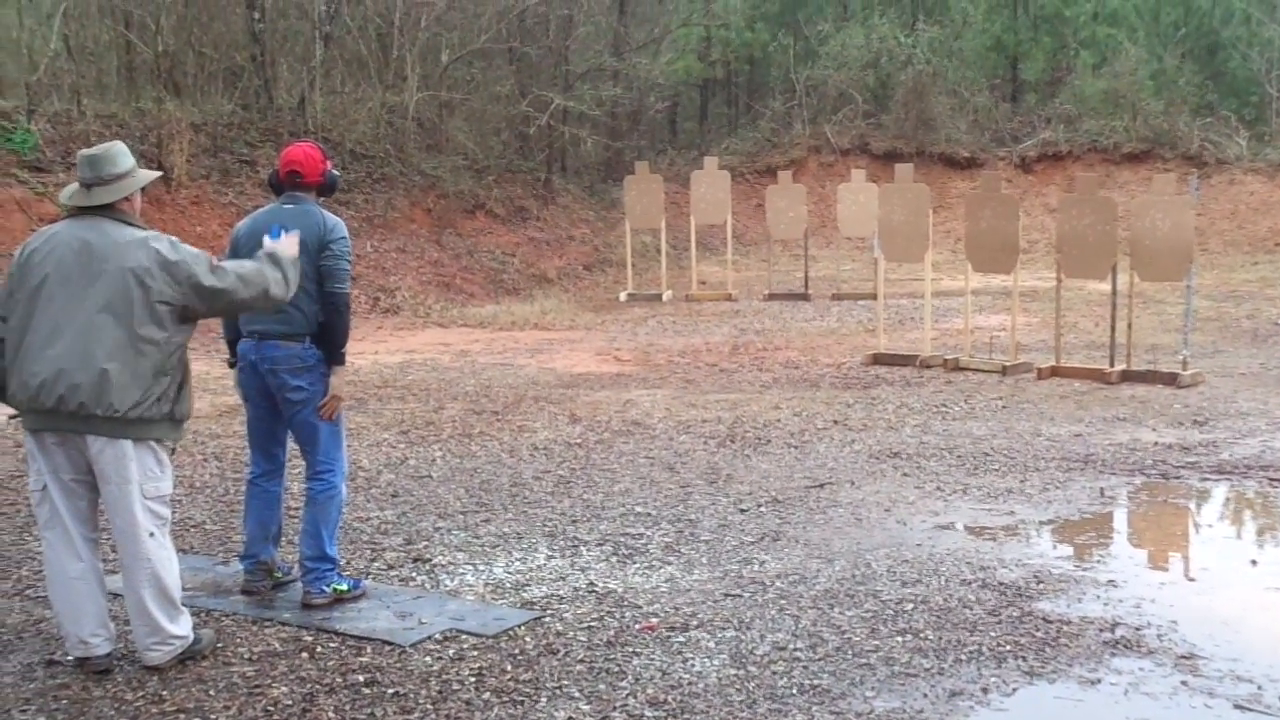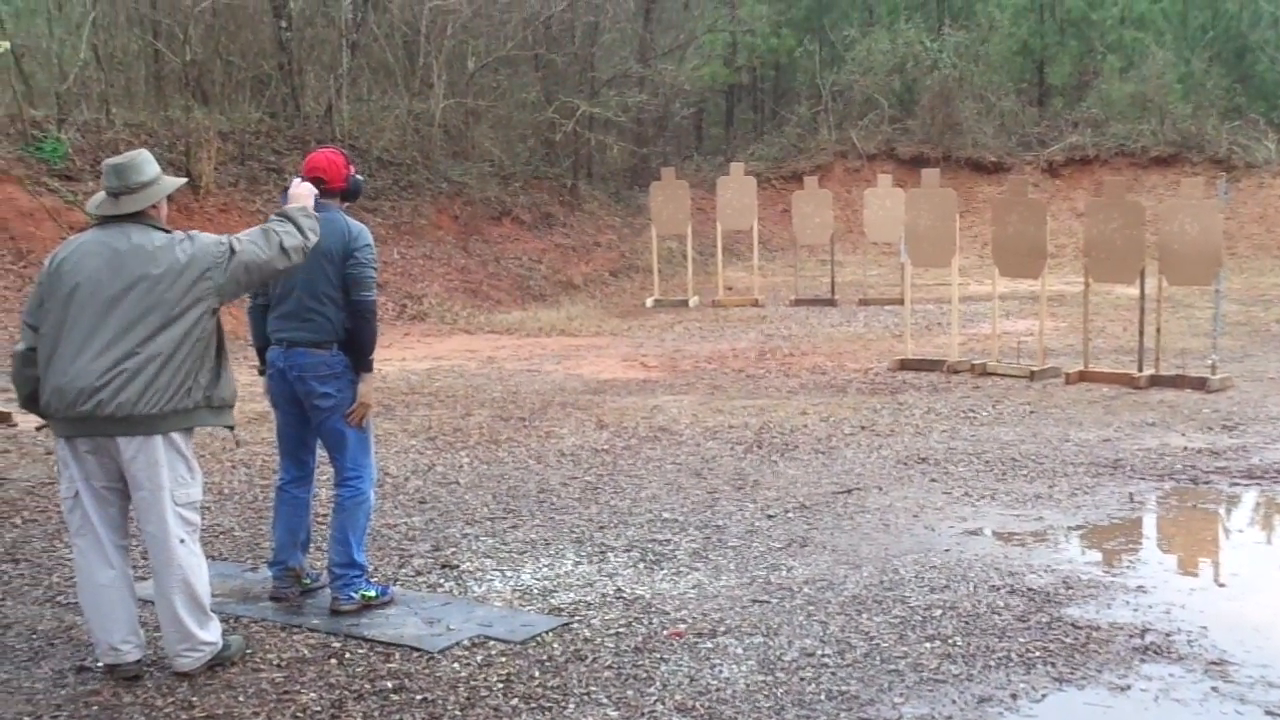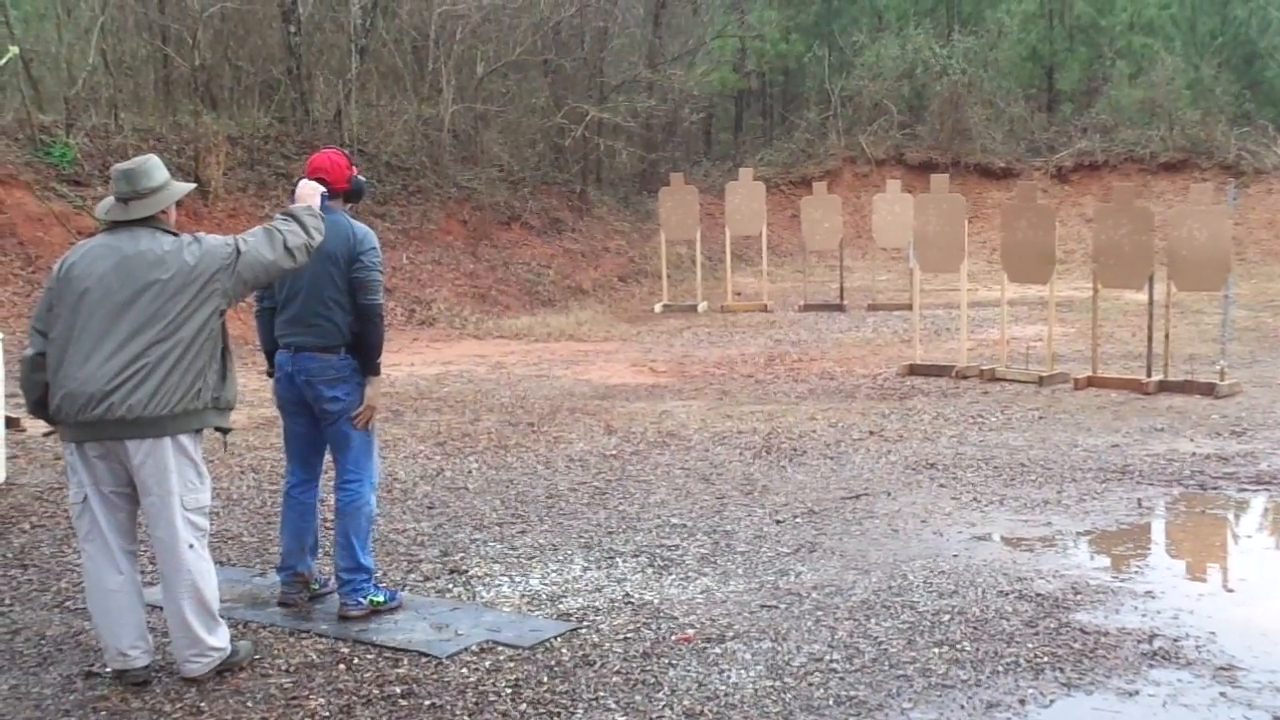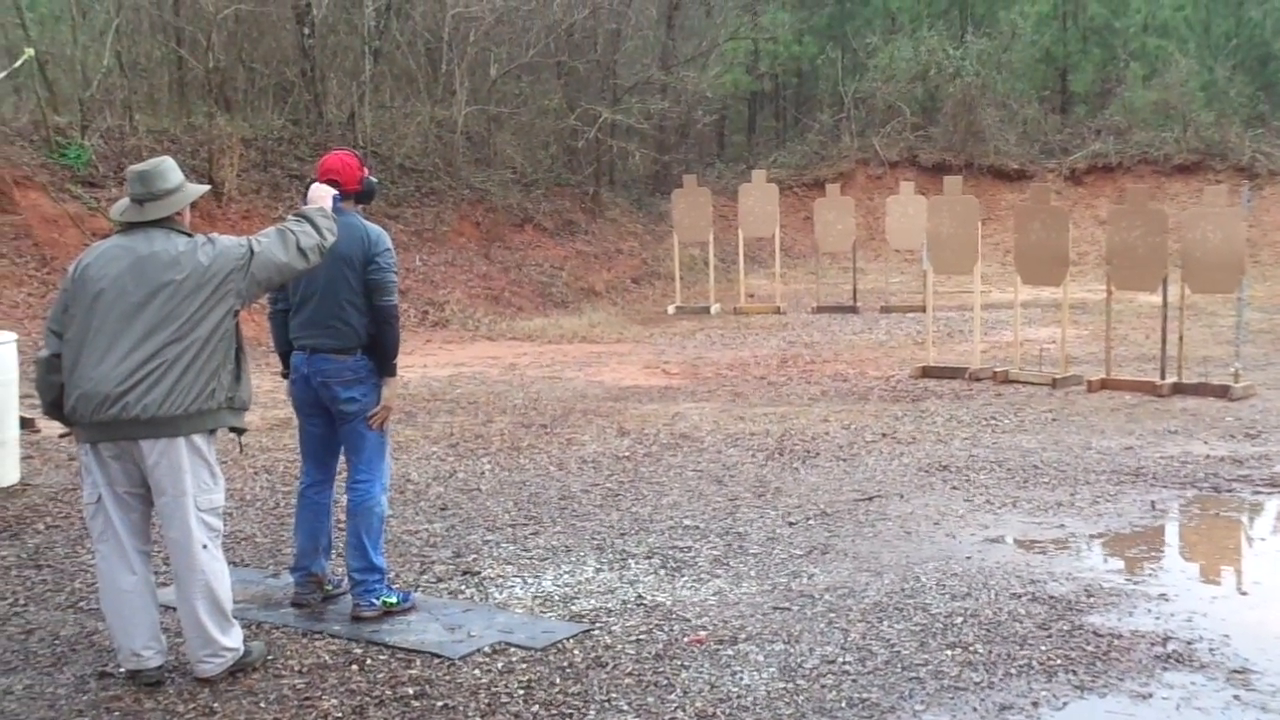
dt=0.4s
person 1, frame 1
right shoulder: (153, 254)
right elbow: (238, 285)
right wrist: (280, 260)
left hip: (47, 411)
right hip: (120, 413)
left knee: (66, 530)
right knee: (142, 530)
left ankle: (88, 645)
right ankle: (165, 641)
person 1, frame 2
left shoulder: (66, 256)
right shoulder: (185, 257)
left elbow: (31, 340)
right elbow: (270, 249)
left wrist: (43, 405)
right wrist: (299, 210)
left hip: (77, 419)
right hip: (149, 419)
left knee: (95, 538)
right knee: (172, 535)
left ankle: (118, 651)
right ankle: (194, 647)
person 1, frame 3
left shoulder: (75, 261)
right shoulder: (194, 259)
left elbow: (40, 345)
right elbow: (278, 247)
left wrist: (50, 410)
right wrist: (305, 209)
left hip: (86, 423)
right hip: (158, 423)
left knee: (104, 542)
right knee: (180, 540)
left ankle: (126, 657)
right ankle: (202, 653)
person 1, frame 4
left shoulder: (90, 262)
right shoulder: (208, 260)
left elbow: (55, 346)
right elbow: (290, 249)
left wrist: (66, 410)
right wrist: (317, 210)
left hip: (101, 423)
right hip: (172, 423)
left knee: (118, 543)
right knee: (194, 540)
left ankle: (140, 657)
right ankle: (216, 654)
person 2, frame 1
left shoulder: (246, 227)
right shoulder: (328, 226)
right elbow: (336, 301)
left wrist: (238, 358)
right wrist: (337, 367)
left hip: (252, 355)
right hip: (300, 356)
left knee: (264, 466)
right knee: (326, 469)
left ankle: (258, 567)
right ankle: (320, 579)
person 2, frame 2
right shoulder: (353, 233)
left elbow: (258, 306)
right elbow: (362, 309)
left wrist: (267, 364)
right wrist: (365, 373)
left hip: (282, 362)
right hip: (329, 364)
left knee: (293, 473)
right knee: (355, 475)
left ankle: (287, 574)
right ankle: (349, 586)
person 2, frame 3
right shoulder: (358, 236)
left elbow: (265, 309)
right elbow: (369, 313)
left wrist: (275, 366)
right wrist: (372, 377)
left hip: (290, 366)
right hip: (337, 368)
left knee: (300, 477)
right knee: (356, 480)
left ankle: (295, 579)
right ankle: (357, 591)
person 2, frame 4
right shoulder: (371, 237)
left elbow: (278, 311)
right elbow: (385, 313)
left wrist: (290, 367)
right wrist: (388, 377)
left hip: (305, 368)
right hip: (353, 369)
left knee: (315, 477)
right knee: (367, 481)
left ankle: (309, 579)
right ankle: (370, 592)
